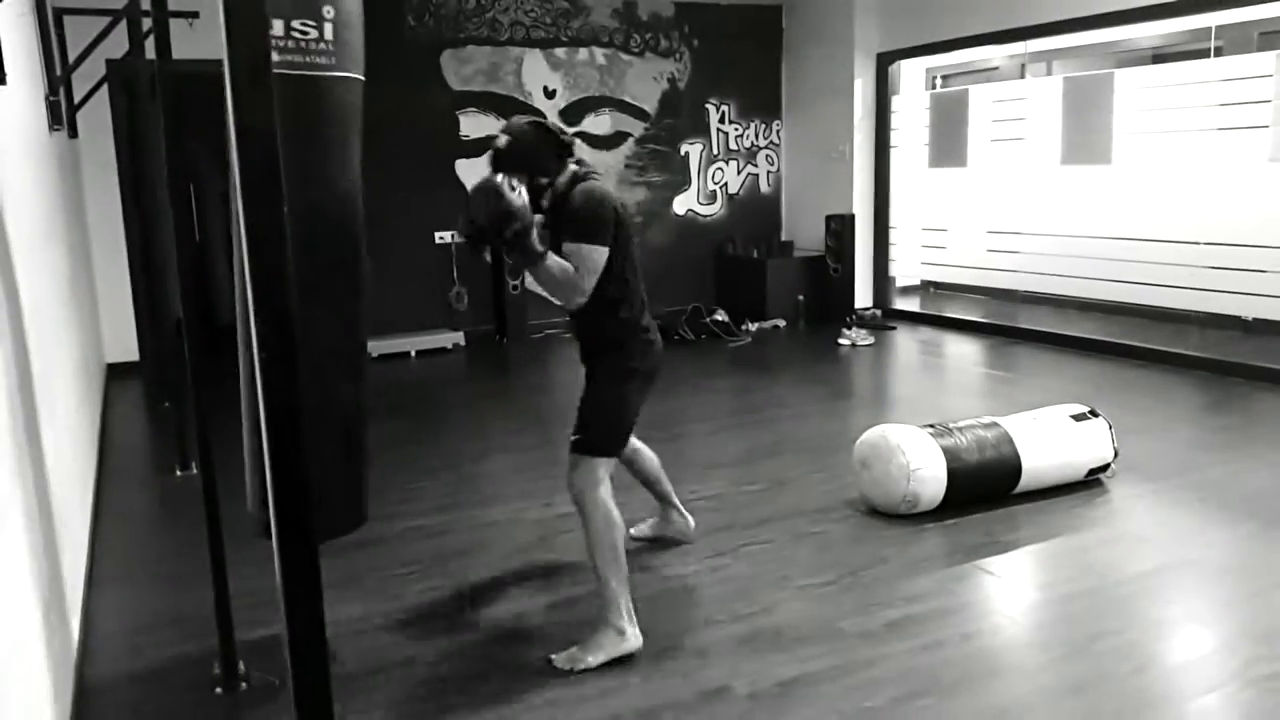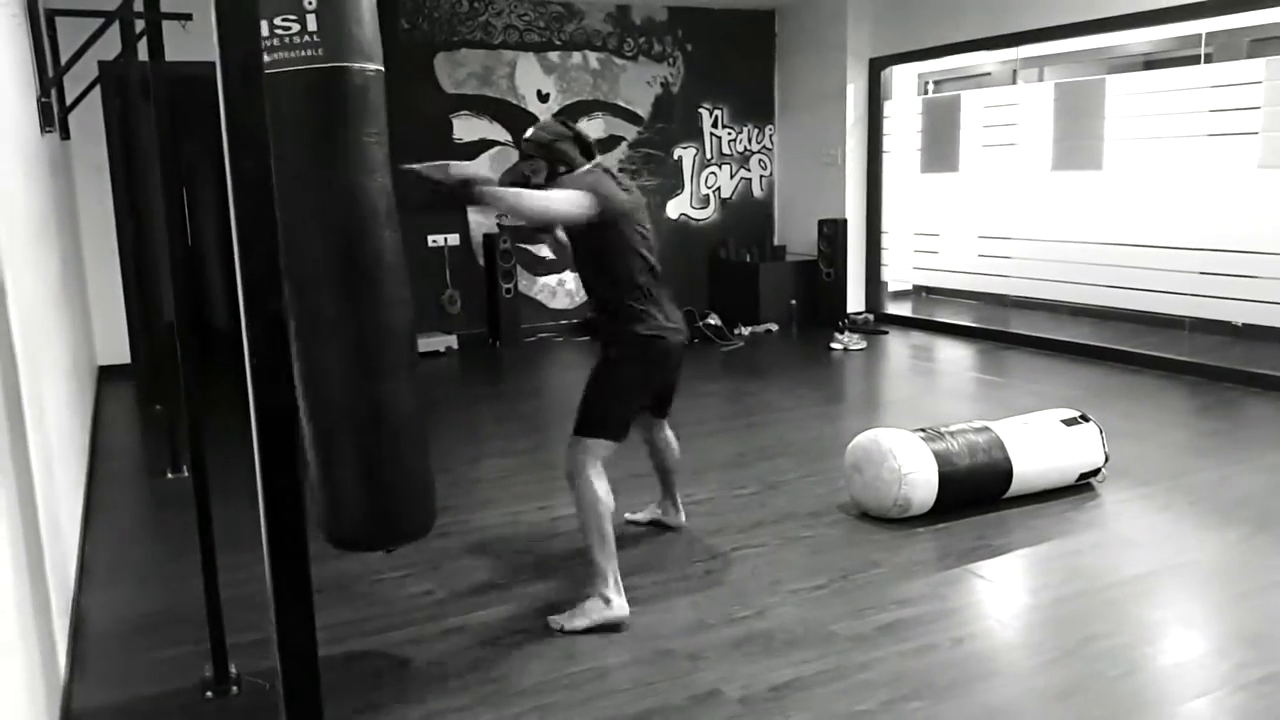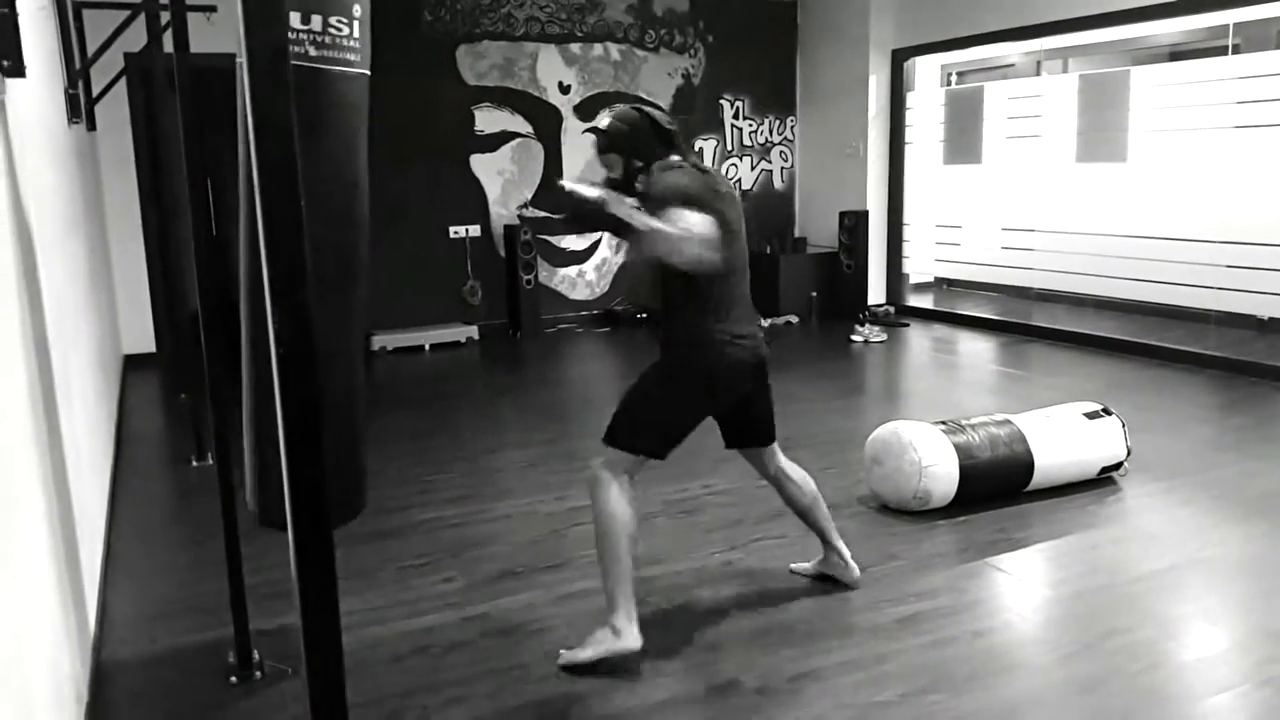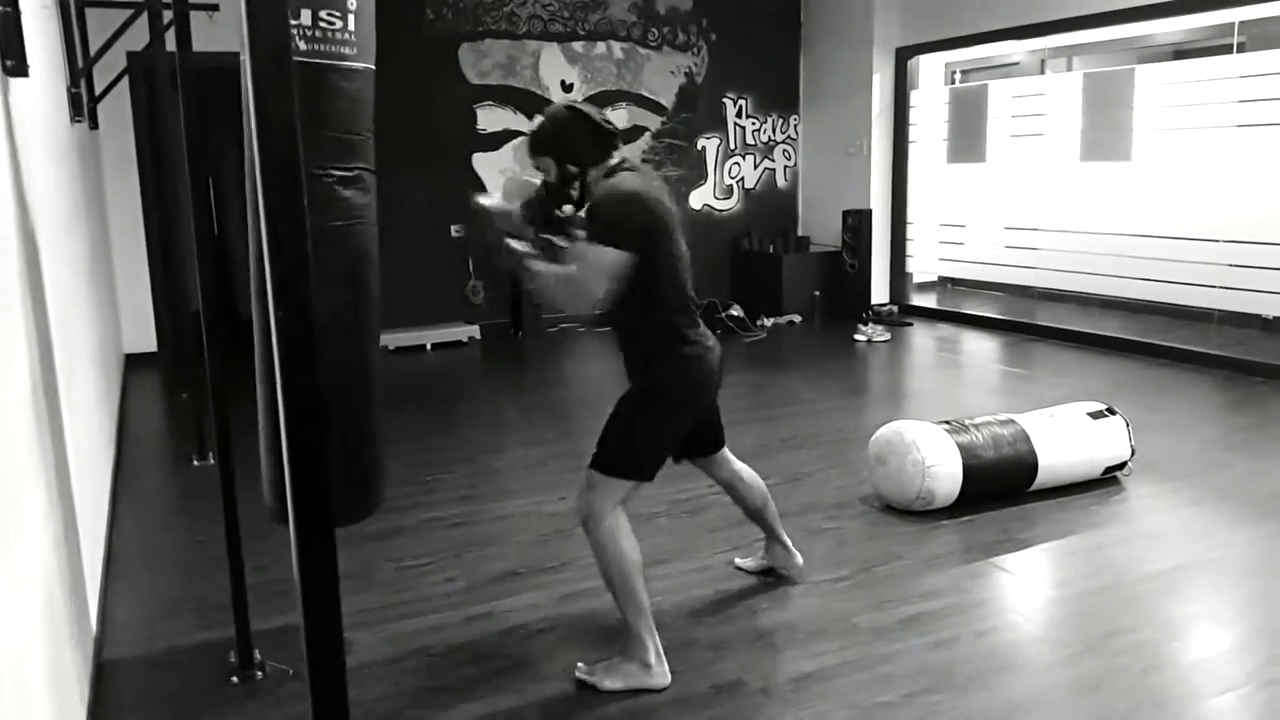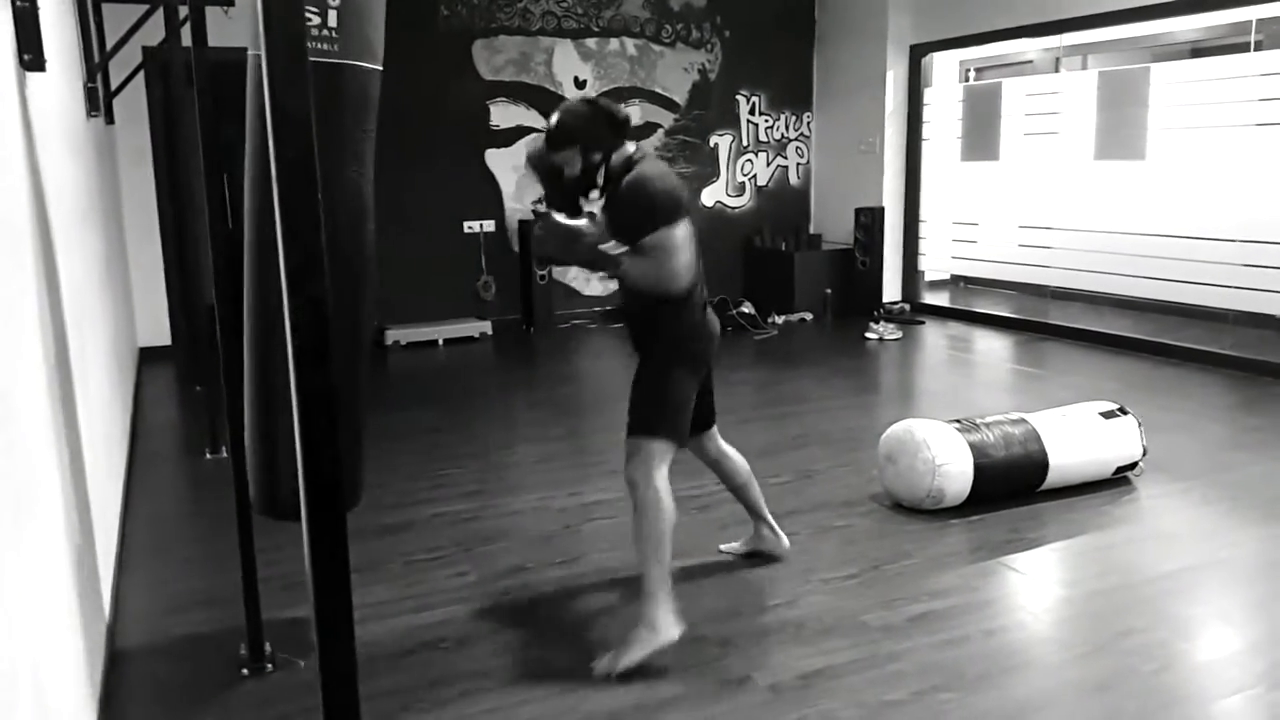
dt=1s
person 1, frame 1
left shoulder: (592, 201)
right shoulder: (564, 198)
left elbow: (570, 292)
right elbow: (547, 277)
left wrist: (529, 236)
right wrist: (521, 240)
left hip: (624, 351)
right hip: (611, 347)
left knee: (586, 479)
right knee: (617, 442)
left ankle: (618, 627)
right ankle: (675, 514)
person 1, frame 2
left shoulder: (586, 186)
right shoulder: (613, 185)
left elbow: (540, 207)
right elbow: (589, 248)
left wrist: (473, 187)
left hip: (636, 339)
right hip: (666, 331)
left knee: (584, 461)
right knee: (651, 422)
left ankle: (606, 597)
right ankle: (670, 507)
person 1, frame 3
left shoulder: (668, 182)
right shoulder: (713, 180)
left elbow: (697, 250)
left wrist: (620, 209)
right wrist: (639, 217)
left hip: (697, 360)
right hip: (745, 349)
left knee: (608, 474)
right knee: (769, 462)
left ankle: (620, 627)
right ankle: (838, 558)
person 1, frame 4
left shoulder: (616, 200)
right shoulder: (628, 187)
left elbow: (579, 298)
left hip: (669, 371)
right hip: (693, 357)
left knee: (598, 507)
right knee: (716, 460)
left ankle: (646, 659)
right ankle: (781, 550)
person 1, frame 5
left shoulder: (647, 184)
right shoulder: (626, 182)
left elbow: (677, 274)
right elbow: (609, 253)
left wrist: (602, 255)
right wrist: (578, 223)
left hip: (676, 340)
right hip: (677, 337)
left knee: (646, 467)
right knee: (704, 442)
left ankle: (657, 618)
right ankle: (765, 529)
